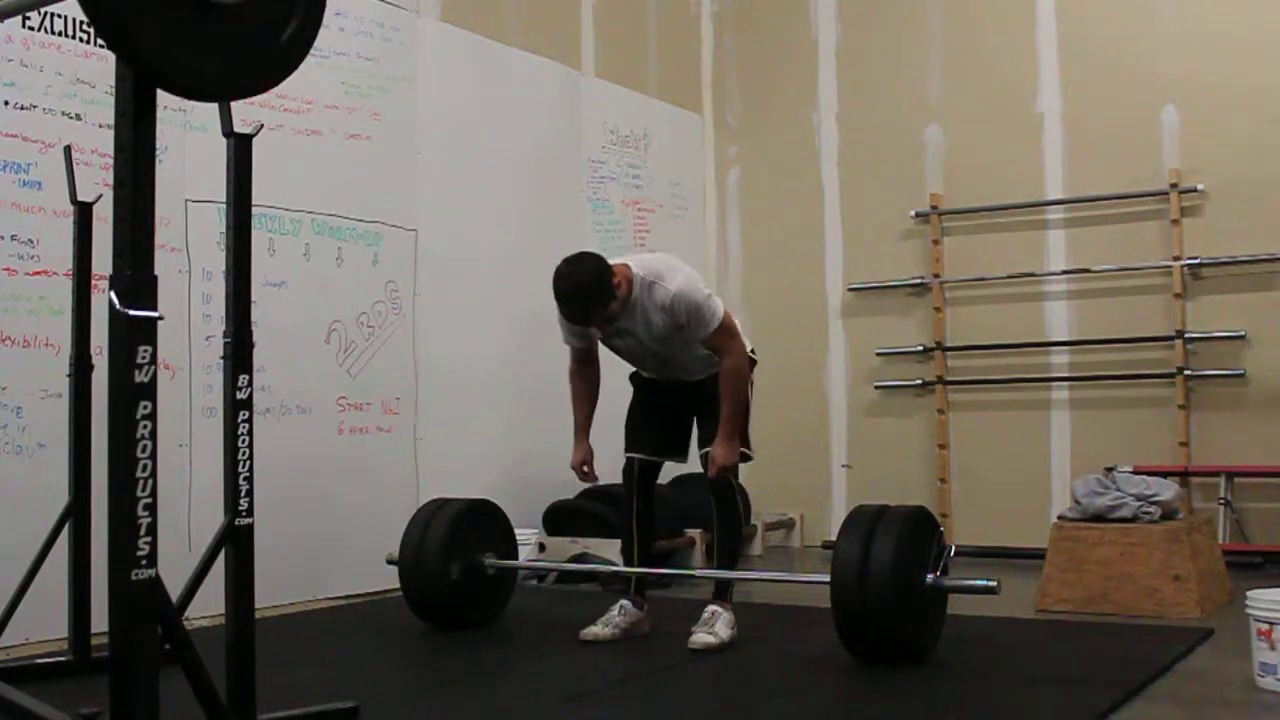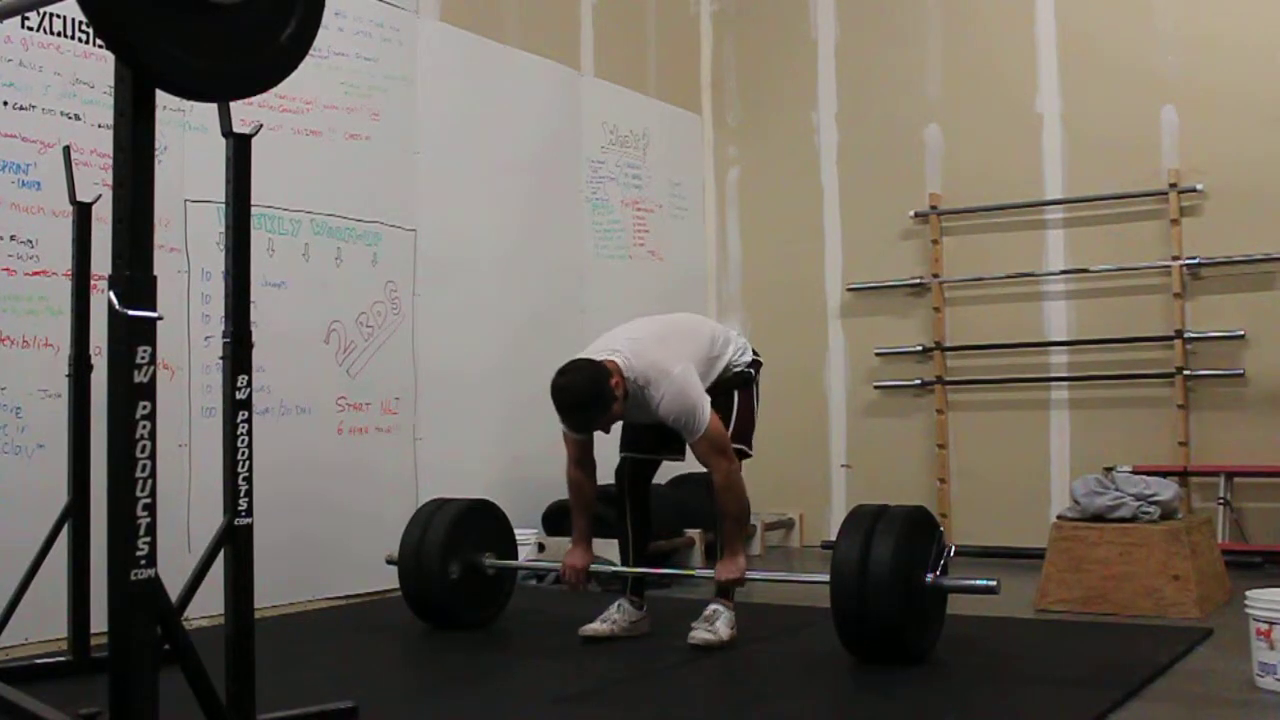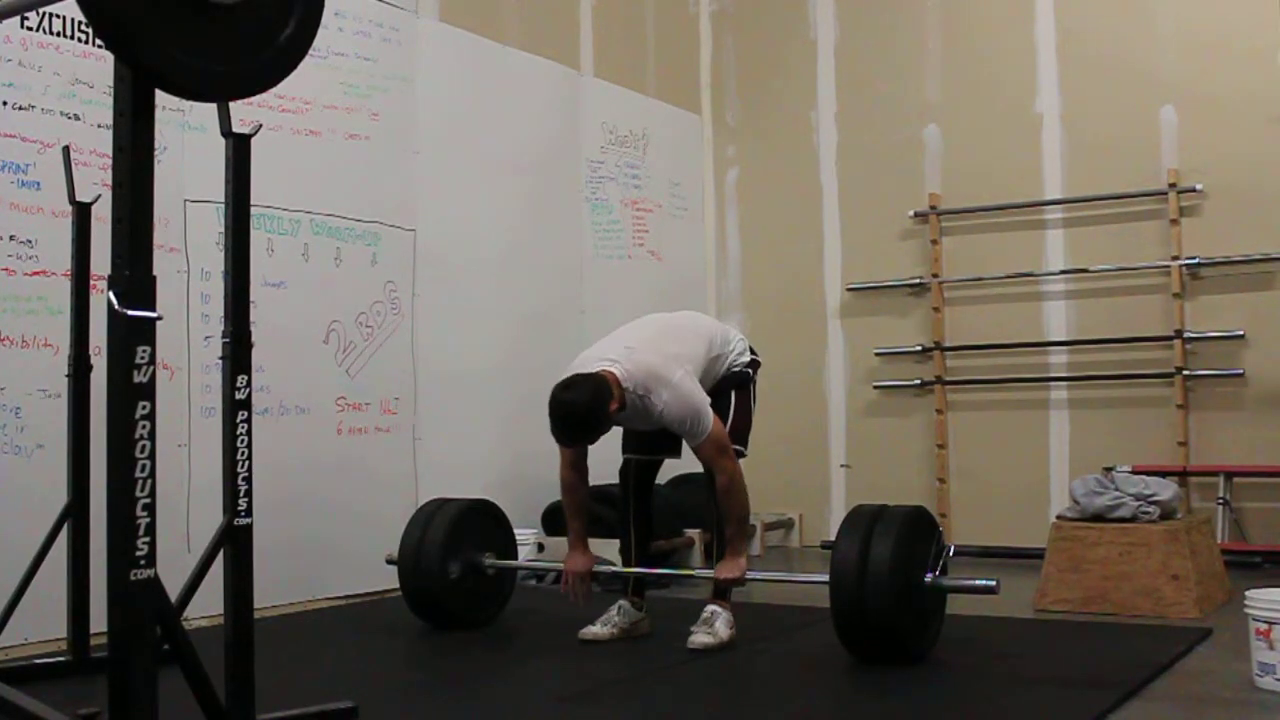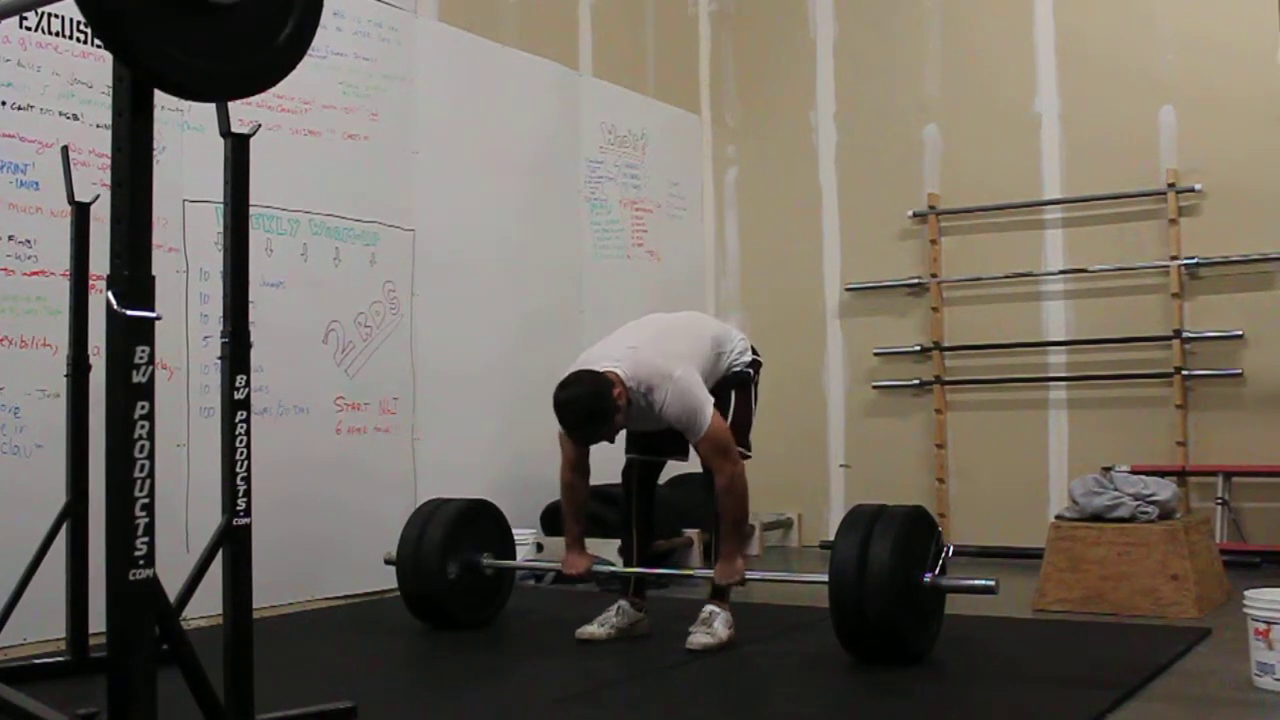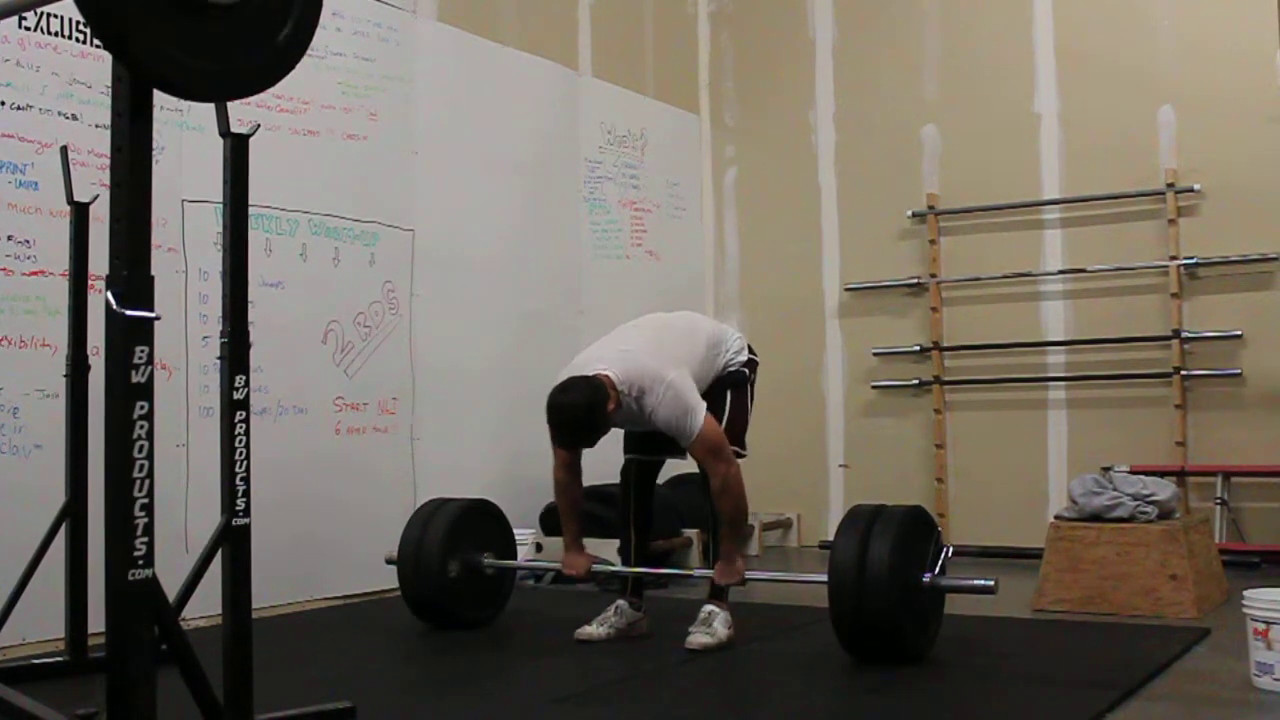
dt=1s
person 1, frame 1
left shoulder: (674, 288)
right shoulder: (575, 308)
left elbow: (733, 352)
right elbow: (583, 365)
left wrist: (728, 438)
right wrist: (581, 438)
left hip: (714, 375)
right hip: (655, 380)
left knee: (718, 478)
right knee: (636, 478)
left ankle: (721, 606)
right ankle: (634, 603)
person 1, frame 2
left shoulder: (669, 386)
right shoulder: (579, 389)
left elbow: (724, 466)
right elbow: (580, 467)
left wrist: (734, 553)
right wrist: (580, 544)
left hip: (728, 369)
right hip: (656, 368)
left knee: (722, 468)
right knee: (629, 476)
left ankle: (722, 606)
right ankle: (632, 604)
person 1, frame 3
left shoulder: (669, 392)
right shoulder: (574, 393)
left elbow: (726, 468)
right elbow: (573, 470)
left wrist: (736, 553)
right wrist: (577, 548)
left hip: (727, 365)
right hip: (662, 357)
left knee: (718, 472)
right knee: (633, 478)
left ankle: (719, 608)
right ankle: (632, 605)
person 1, frame 4
left shoulder: (672, 389)
right shoulder: (578, 394)
left elbow: (728, 469)
right elbow: (574, 471)
left wrist: (730, 556)
right wrist: (574, 548)
left hip: (728, 364)
right hip: (662, 356)
left knee: (716, 473)
right knee: (636, 479)
left ankle: (718, 608)
right ankle: (632, 605)
person 1, frame 5
left shoulder: (664, 393)
right shoulder: (569, 395)
left elbow: (723, 469)
right elbow: (566, 470)
left wrist: (730, 557)
right wrist: (573, 547)
left hip: (725, 362)
right hip: (662, 352)
left knee: (712, 474)
right knee: (634, 478)
left ankle: (717, 607)
right ankle: (630, 605)
